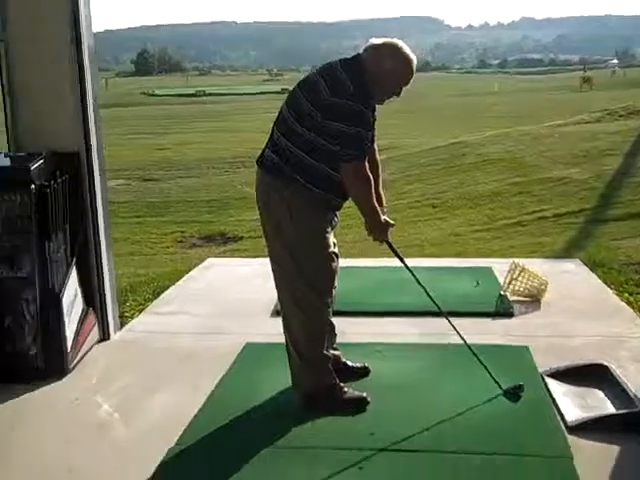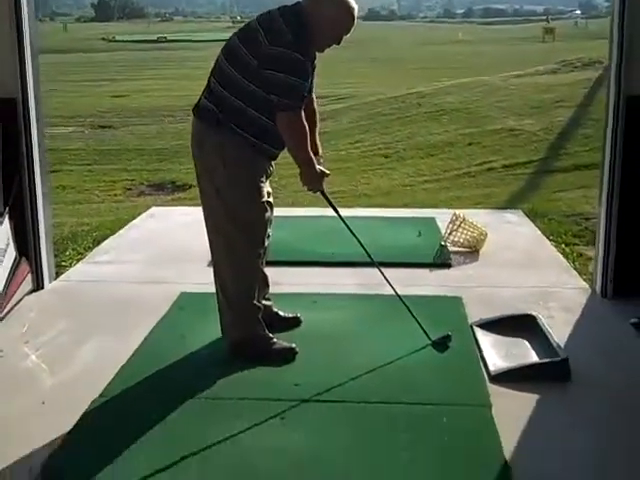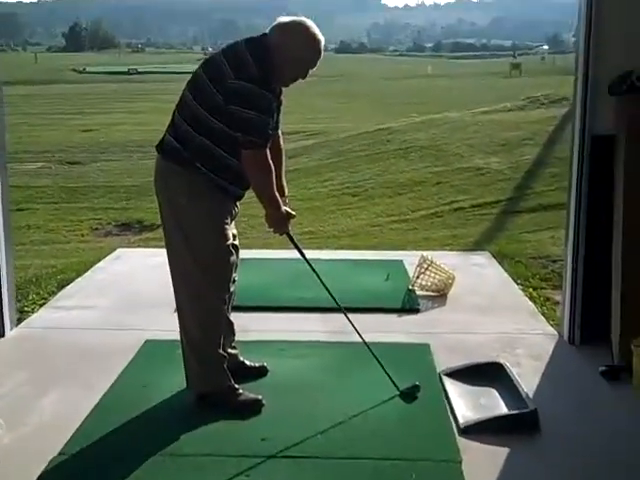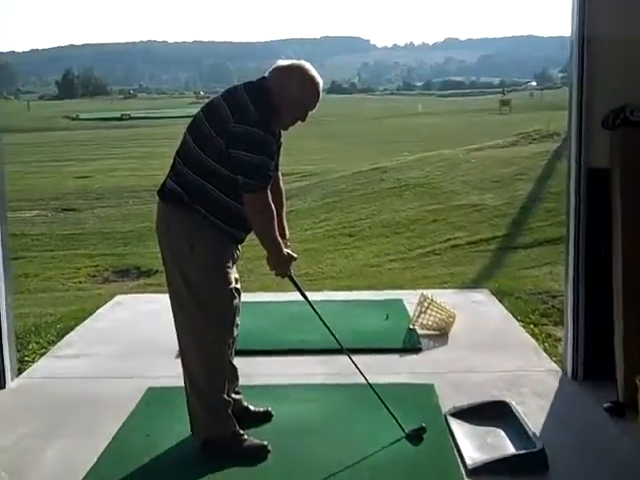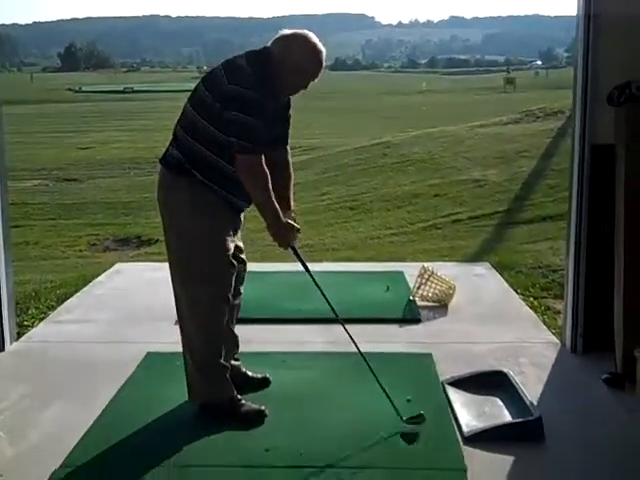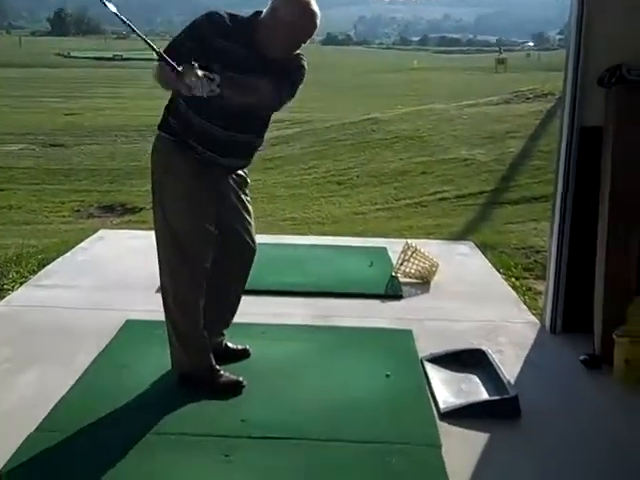
dt=0.7s
person 1, frame 1
left shoulder: (353, 85)
right shoulder: (345, 93)
left elbow: (367, 151)
right elbow: (352, 168)
left wrist: (378, 203)
right wrist: (374, 217)
left hip: (305, 192)
right hip: (291, 194)
left knee: (318, 280)
right knee: (307, 288)
left ankle: (324, 358)
right ankle: (316, 385)
person 1, frame 2
left shoulder: (295, 35)
right shoulder: (285, 43)
left elbow: (305, 100)
right elbow: (288, 117)
left wrist: (315, 152)
right wrist: (308, 167)
left hip: (242, 139)
right hip: (225, 142)
left knee: (254, 227)
right knee: (239, 238)
left ankle: (258, 308)
right ankle: (246, 334)
person 1, frame 3
left shoulder: (260, 69)
right shoulder: (248, 78)
left elbow: (271, 137)
right elbow: (254, 156)
left wrist: (281, 193)
right wrist: (274, 208)
left hip: (209, 181)
right hip: (189, 182)
left knee: (220, 272)
right knee: (203, 282)
left ankle: (223, 355)
right ankle: (211, 383)
person 1, frame 4
left shoulder: (260, 111)
right shoulder: (248, 121)
left elbow: (271, 180)
right elbow: (256, 200)
left wrist: (283, 237)
right wrist: (276, 250)
left hip: (209, 224)
right hip: (192, 227)
left knee: (222, 317)
right knee: (206, 326)
left ankle: (227, 402)
right ankle: (215, 430)
person 1, frame 5
left shoulder: (274, 93)
right shoulder: (243, 84)
left elbow: (279, 153)
right elbow: (250, 164)
left wrist: (286, 210)
right wrist: (274, 220)
left hip: (219, 195)
right hip: (191, 193)
left knee: (229, 281)
right knee: (206, 292)
left ankle: (226, 367)
right ankle: (212, 394)
person 1, frame 6
left shoulder: (291, 67)
left elbow: (259, 93)
right elbow: (162, 72)
left wrist: (214, 85)
right wrist: (183, 79)
left hip: (228, 167)
right hip: (181, 158)
left knee: (239, 250)
right knee: (188, 260)
left ankle: (210, 337)
right ankle: (193, 363)
